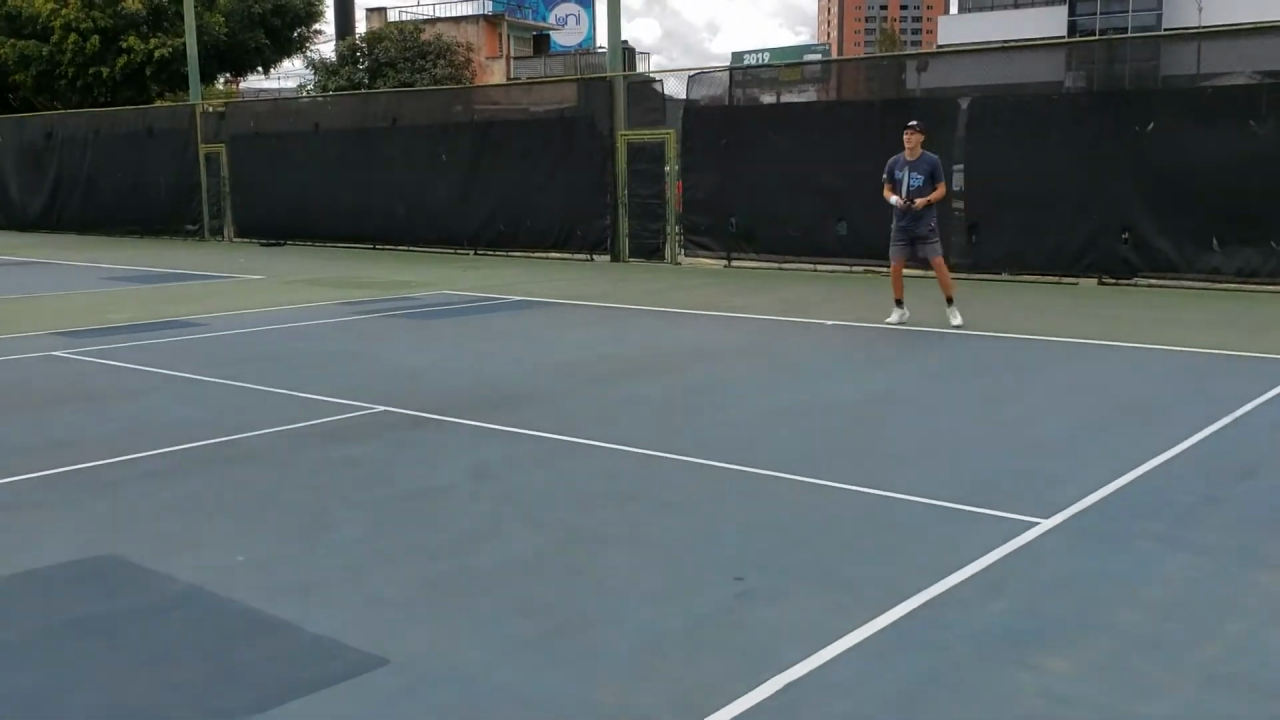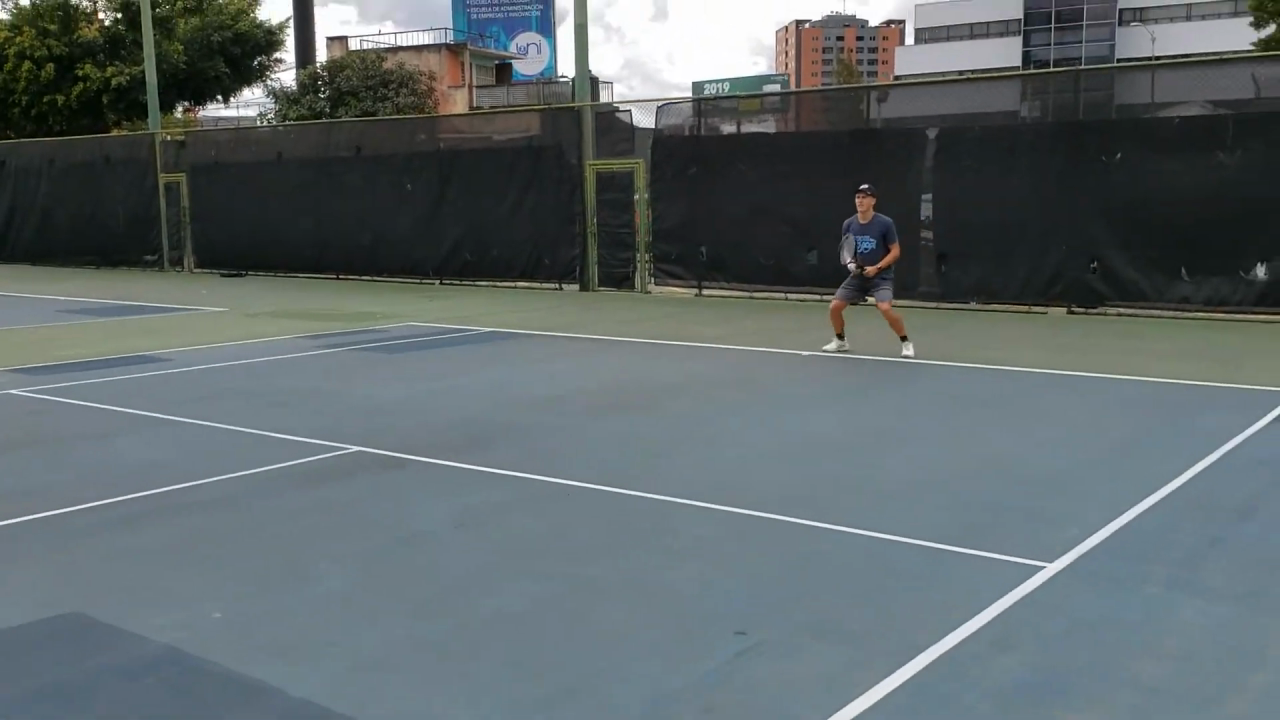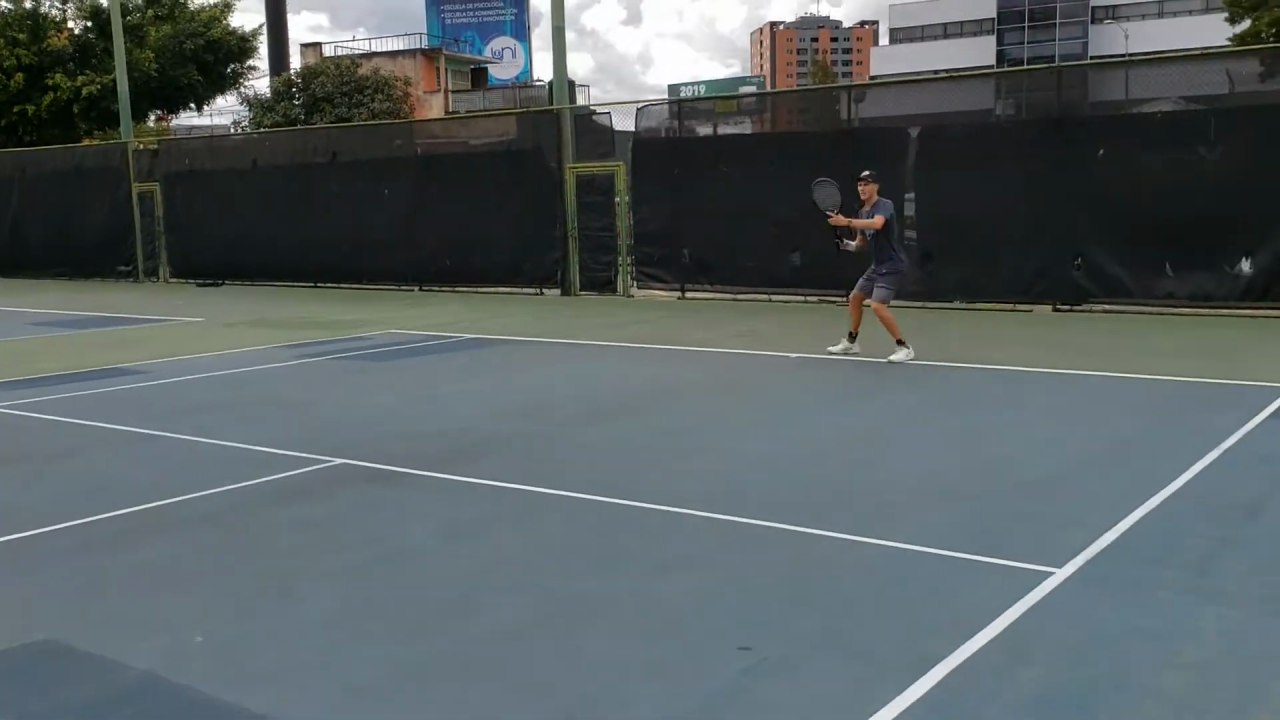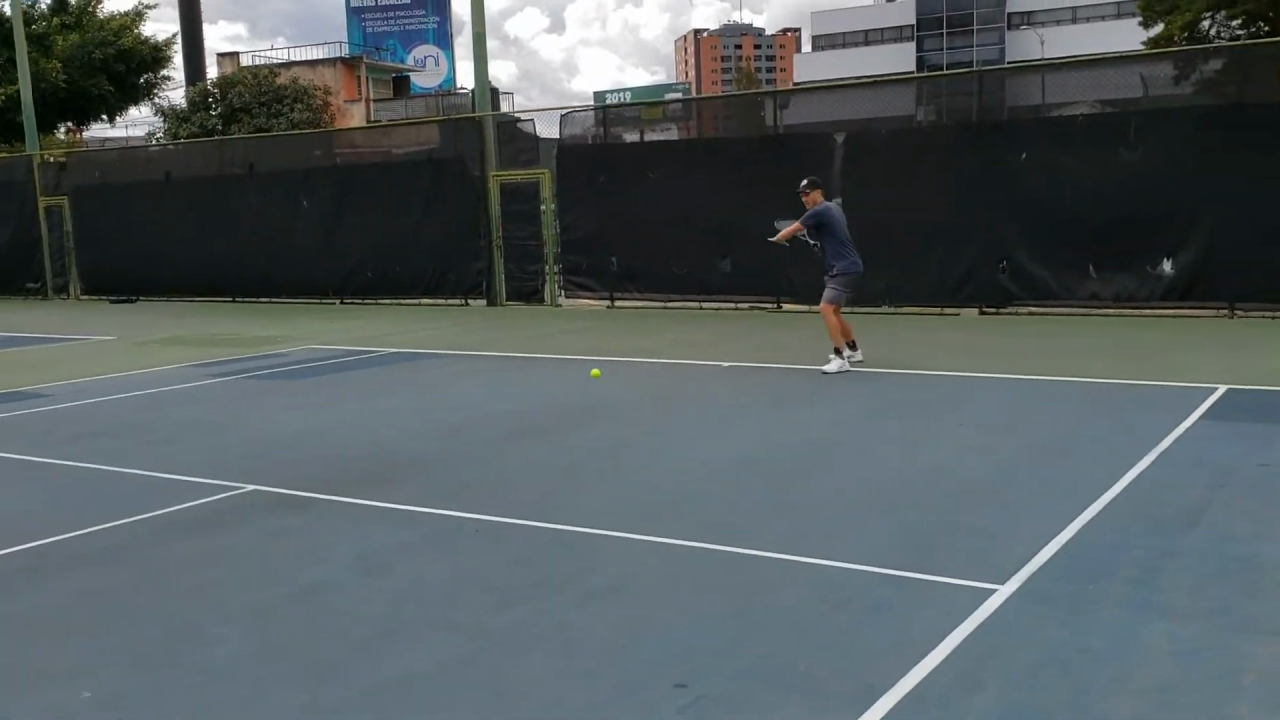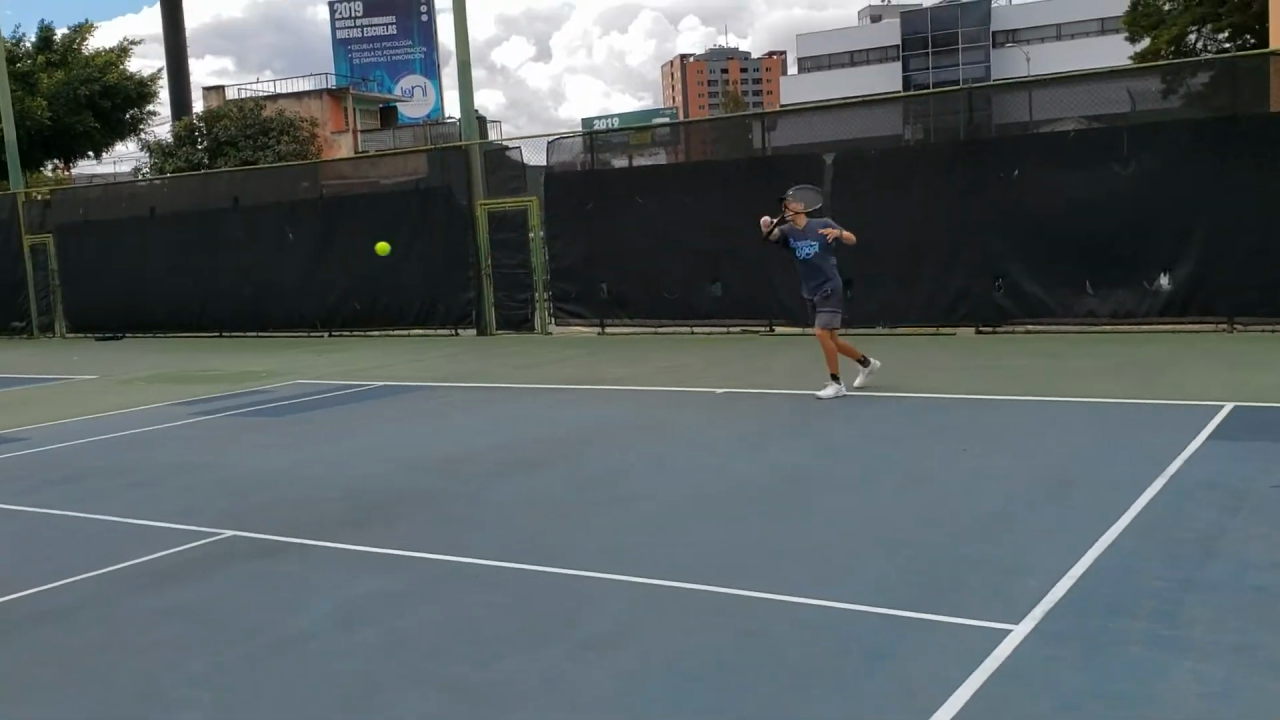
dt=0.5s
person 1, frame 1
left shoulder: (933, 161)
right shoulder: (893, 163)
left elbow: (942, 190)
right elbow: (887, 191)
left wrist: (925, 201)
right wrist: (895, 200)
left hip: (925, 222)
right hip: (901, 223)
left knee: (938, 263)
right knee: (895, 267)
left ankle: (951, 308)
right ankle: (900, 309)
person 1, frame 2
left shoulder: (885, 223)
right shoulder: (848, 224)
left elbow: (895, 252)
left wrist: (877, 268)
right wrist: (851, 264)
left hip: (881, 276)
right hip: (857, 276)
left knee: (885, 308)
right knee: (834, 307)
left ankle: (906, 343)
right ankle: (840, 340)
person 1, frame 3
left shoulder: (885, 205)
right shoulder: (862, 212)
left elbow: (876, 224)
right elbow: (861, 242)
left wrist: (846, 222)
right wrist: (849, 244)
left hip: (892, 266)
right hip: (877, 266)
left knee: (878, 306)
right knee: (855, 298)
left ankle: (904, 348)
right ankle: (850, 342)
person 1, frame 4
left shoulder: (818, 212)
right shoulder: (833, 208)
left elbow: (788, 232)
left wrist: (777, 238)
right wrist: (820, 238)
left hip: (845, 269)
right hip: (846, 268)
left knee: (825, 309)
right knee: (833, 312)
left ankle: (840, 358)
right ankle: (853, 350)
person 1, frame 5
left shoulder: (823, 224)
right shoulder: (785, 231)
left elbow: (852, 240)
right elbow: (771, 235)
left wrist: (838, 233)
right wrist: (765, 224)
left hip: (829, 289)
right hip: (810, 294)
left knee: (822, 333)
right knee: (829, 338)
left ankle: (836, 383)
right ankle: (867, 364)
